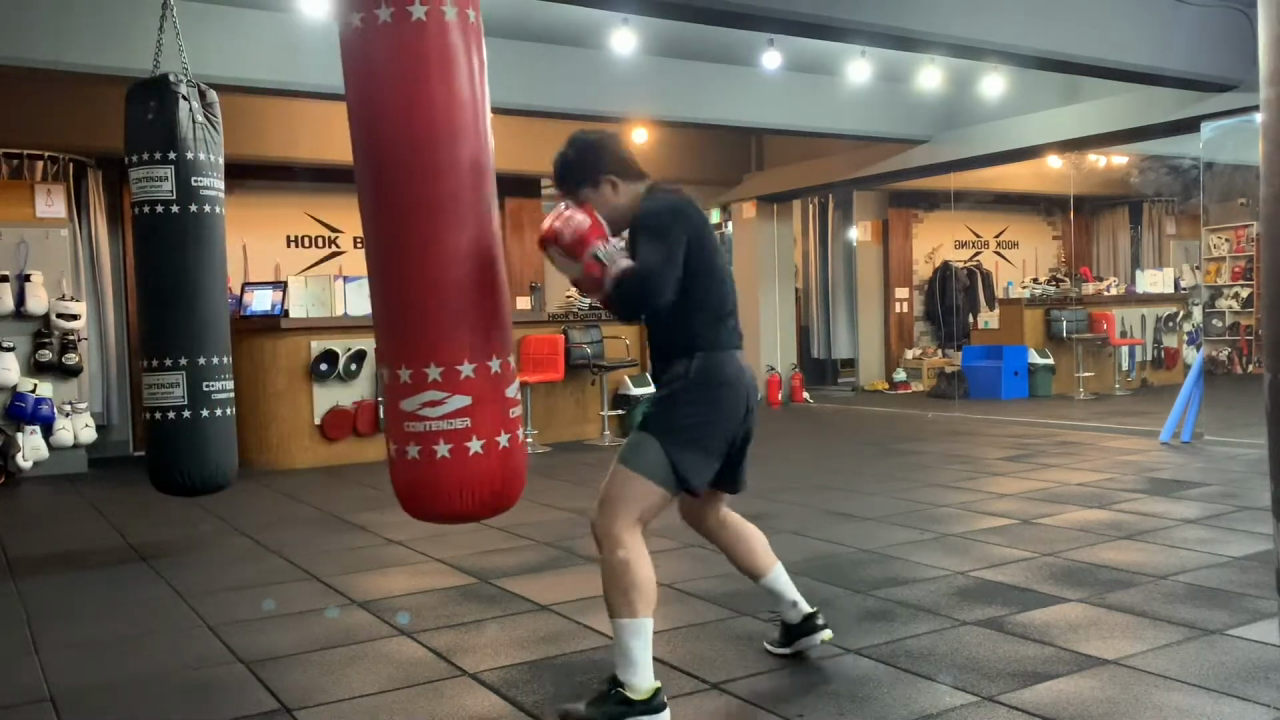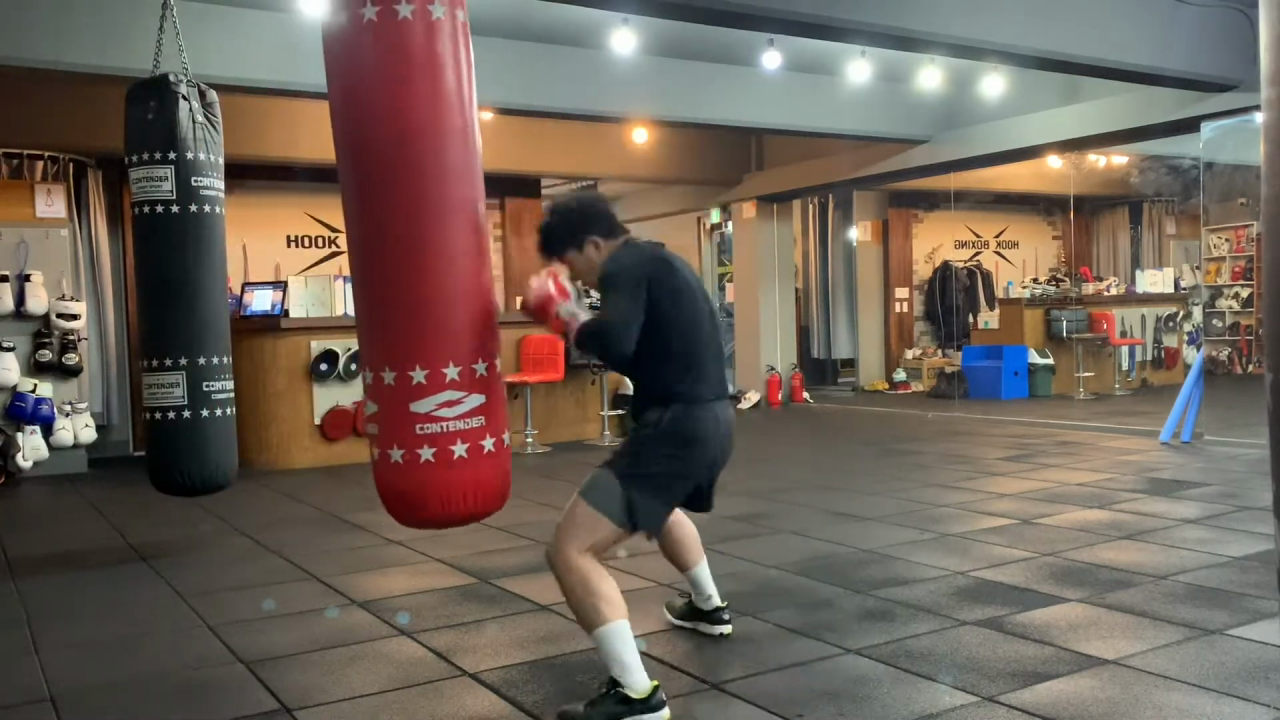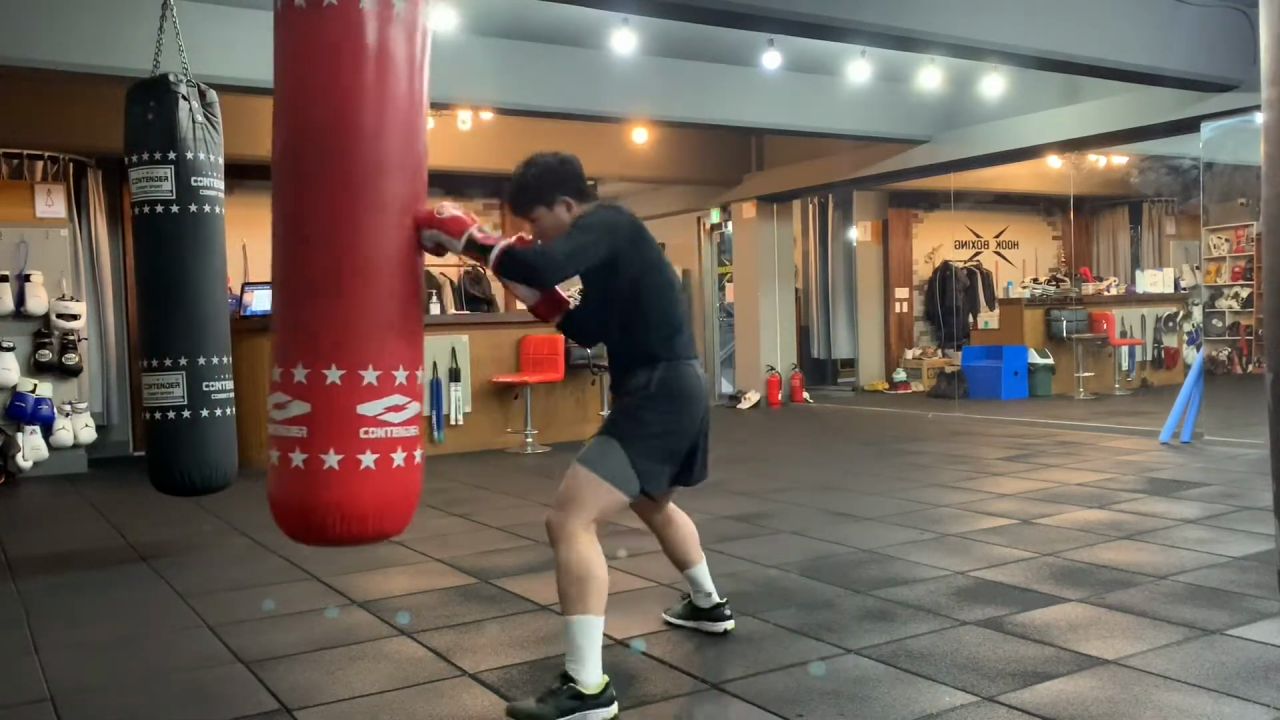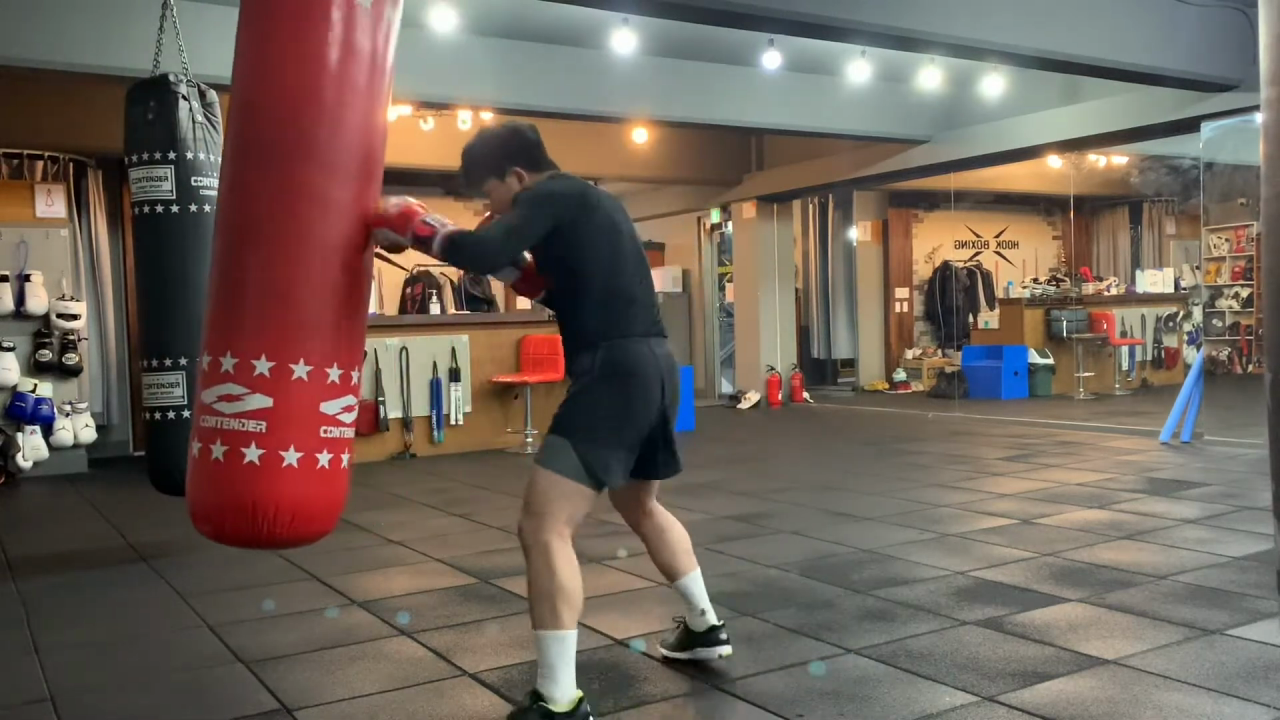
dt=0.5s
person 1, frame 1
left shoulder: (663, 210)
right shoulder: (650, 219)
left elbow: (653, 293)
right elbow: (631, 305)
left wrist: (594, 253)
right wrist: (590, 263)
left hip: (701, 385)
right hip: (715, 385)
left knee: (614, 521)
right knee: (707, 514)
right ankle: (801, 617)
person 1, frame 2
left shoulder: (627, 264)
right shoulder: (659, 262)
left elbow: (615, 340)
left wrist: (565, 313)
right wrist: (580, 322)
left hip: (676, 429)
right hip: (710, 421)
left knee: (571, 550)
right knee: (659, 505)
right ankle: (708, 607)
person 1, frame 3
left shoulder: (604, 225)
right shoulder: (607, 237)
left elbow: (543, 266)
right elbow: (590, 328)
left wrist: (469, 238)
right wrist: (544, 304)
left hip: (659, 394)
right hip: (679, 390)
left knee: (570, 521)
right knee: (653, 503)
right ankle: (708, 605)
person 1, frame 4
left shoulder: (550, 195)
right shoulder: (592, 203)
left elbow: (486, 251)
left wrist: (419, 231)
right wrist: (532, 279)
left hip: (611, 373)
right hip: (650, 366)
left knee: (544, 527)
right knee: (639, 503)
right ankle: (705, 626)
